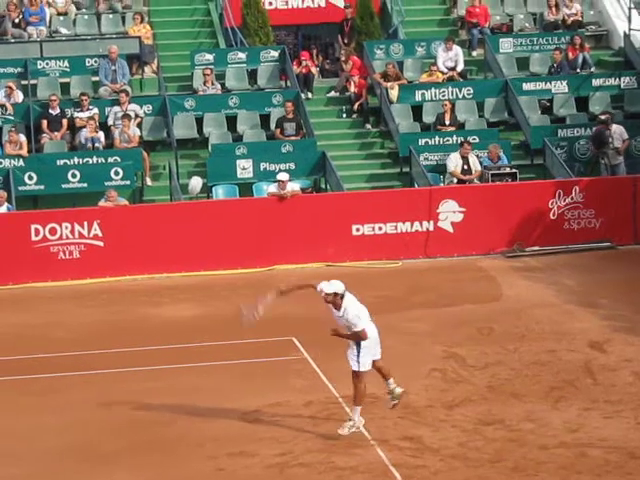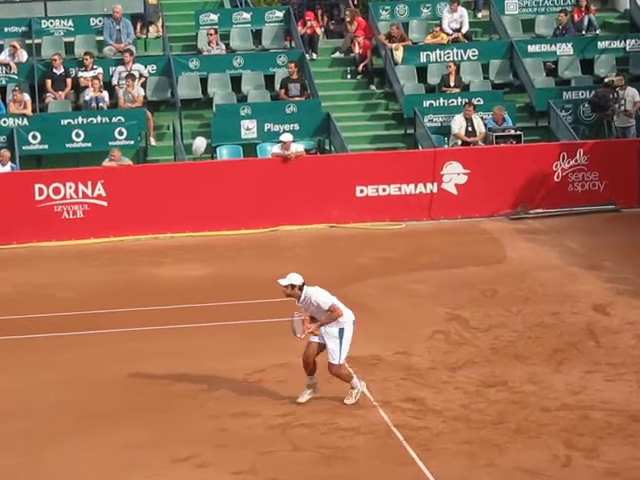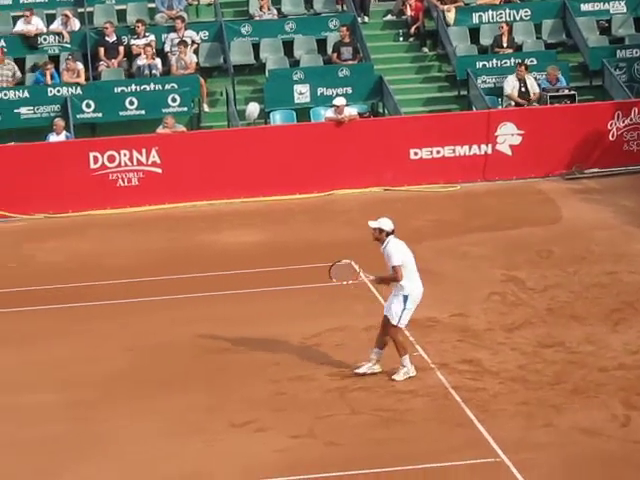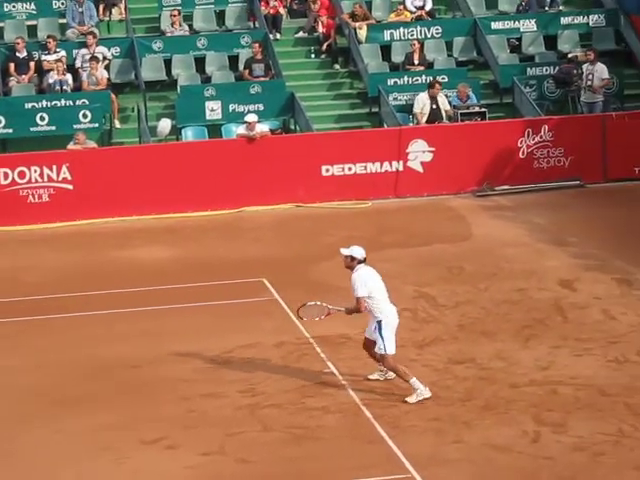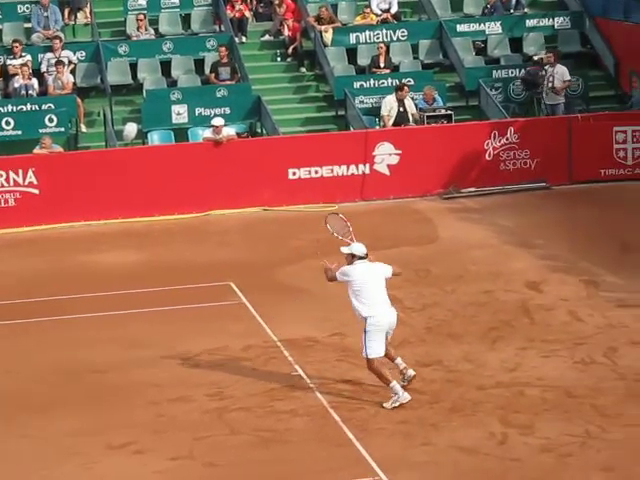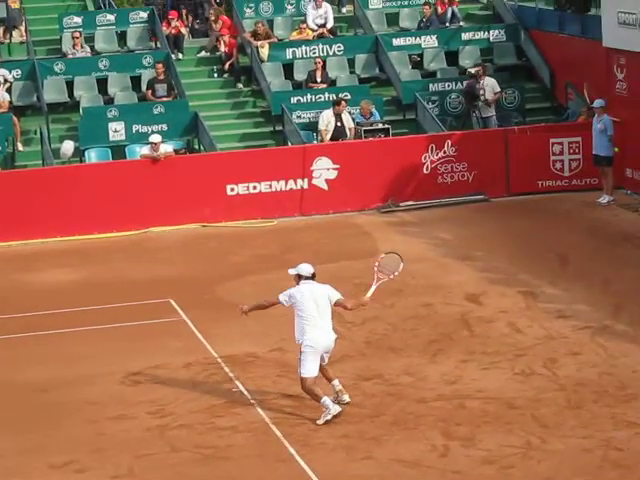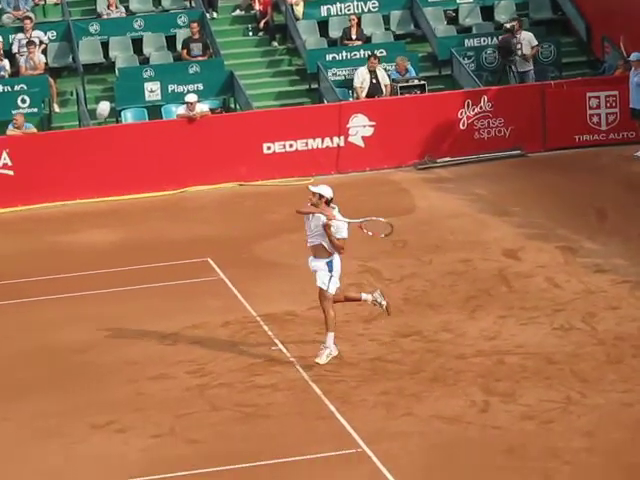
dt=0.4s
person 1, frame 1
left shoulder: (350, 312)
right shoulder: (337, 295)
left elbow: (363, 336)
right elbow: (318, 286)
left wrist: (342, 334)
right wrist: (287, 290)
left hip: (364, 339)
right hip: (369, 332)
left knee: (358, 379)
right knee: (376, 363)
left ankle: (355, 419)
right ankle: (394, 389)
person 1, frame 2
left shoulder: (315, 295)
right shoulder: (300, 298)
left elbow: (339, 312)
left wrist: (318, 324)
right wrist: (312, 326)
left hip: (340, 326)
right hip: (325, 326)
left knee: (335, 369)
right knee: (307, 357)
left ankle: (356, 387)
right ankle: (311, 386)
person 1, frame 3
left shoulder: (393, 248)
right shoulder: (389, 245)
left elbow: (398, 277)
left wrist: (380, 279)
right wrist: (384, 278)
left hip: (408, 293)
right hip: (400, 291)
left knee: (394, 331)
right knee: (384, 328)
left ankle: (408, 367)
right ankle: (373, 363)
person 1, frame 4
left shoulder: (357, 277)
right shoulder: (368, 270)
left elbow: (360, 308)
left wrist: (349, 310)
right wrist: (364, 303)
left hip: (384, 319)
right hip: (387, 315)
left knee: (388, 361)
right knee: (368, 345)
left ankle: (421, 389)
right ankle: (385, 371)
person 1, frame 5
left shoulder: (349, 271)
right shoulder: (378, 266)
left elbow: (330, 278)
right elbow: (396, 271)
left wrist: (327, 269)
left hip: (375, 320)
right hip: (390, 316)
left knee: (373, 364)
right knee: (382, 345)
left ankle: (400, 394)
right ankle: (405, 371)
person 1, frame 6
left shoulder: (294, 292)
right shoulder: (326, 289)
left elbow: (269, 303)
right elbow: (348, 306)
left wrist: (249, 308)
right wrist: (361, 302)
left hip: (311, 341)
right hip: (329, 339)
left knee: (308, 385)
right knee: (321, 365)
left ankle: (329, 406)
right ankle: (341, 394)
person 1, frame 7
left shoulder: (339, 220)
right shoulder: (312, 208)
left elbow: (341, 248)
right elbow: (299, 210)
left wrist: (330, 232)
right wrist: (319, 210)
left hip: (328, 263)
right hip: (316, 261)
left knee: (326, 302)
right knee: (332, 299)
left ankle: (329, 346)
right ankle: (373, 297)
